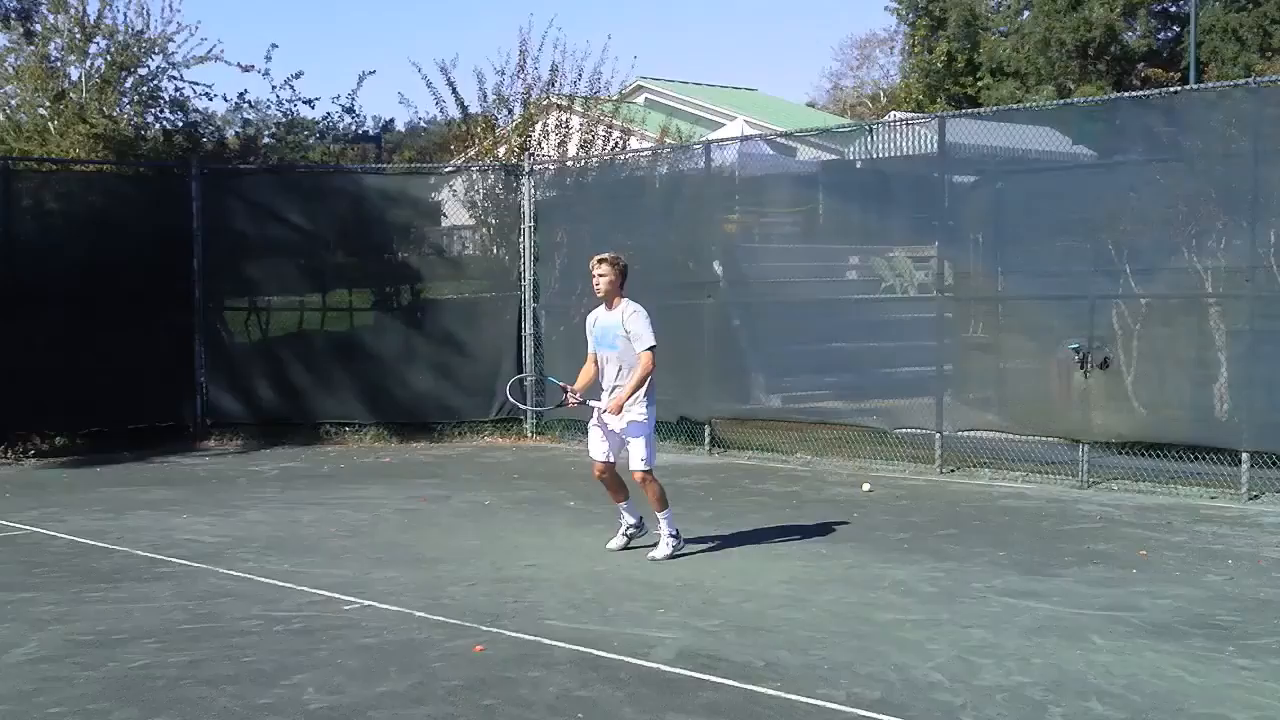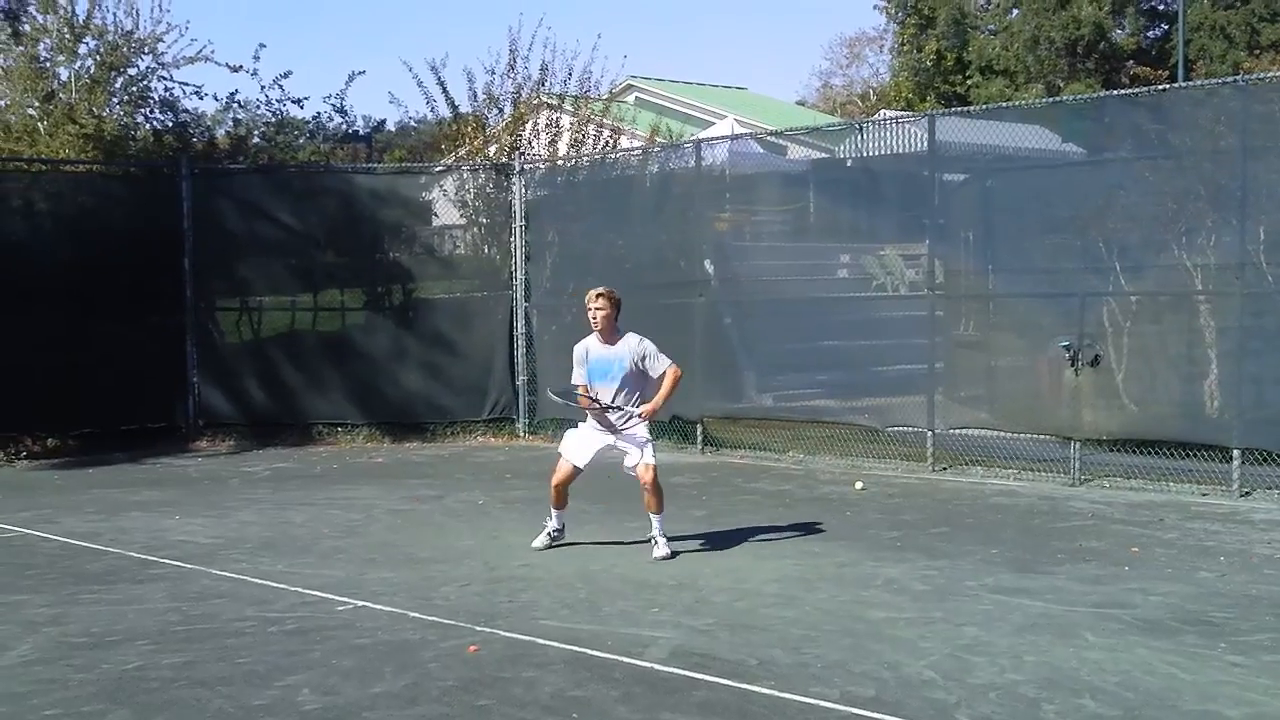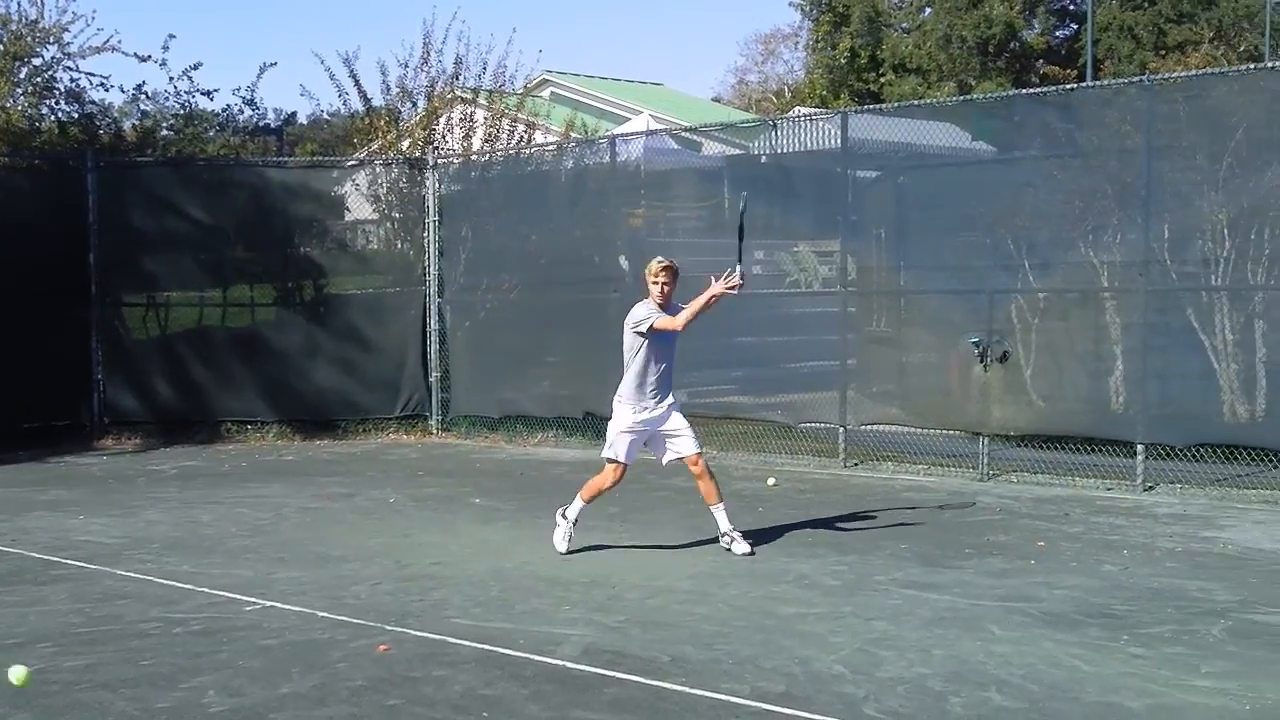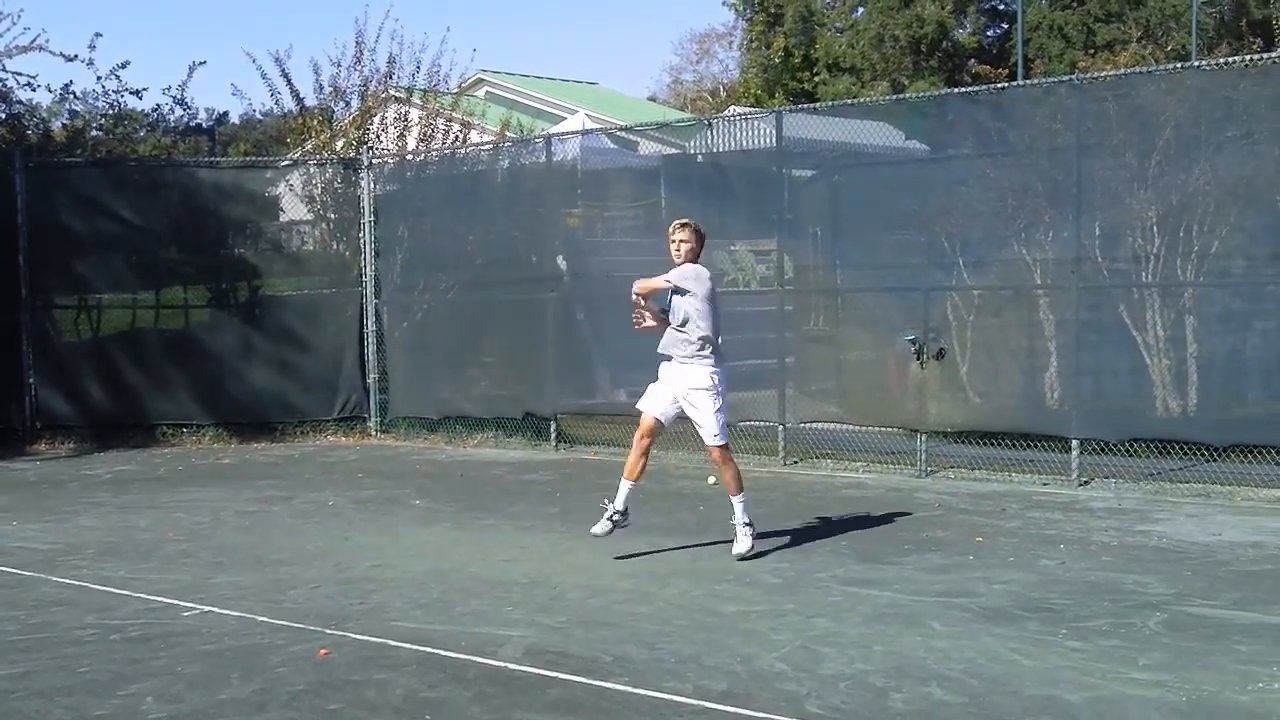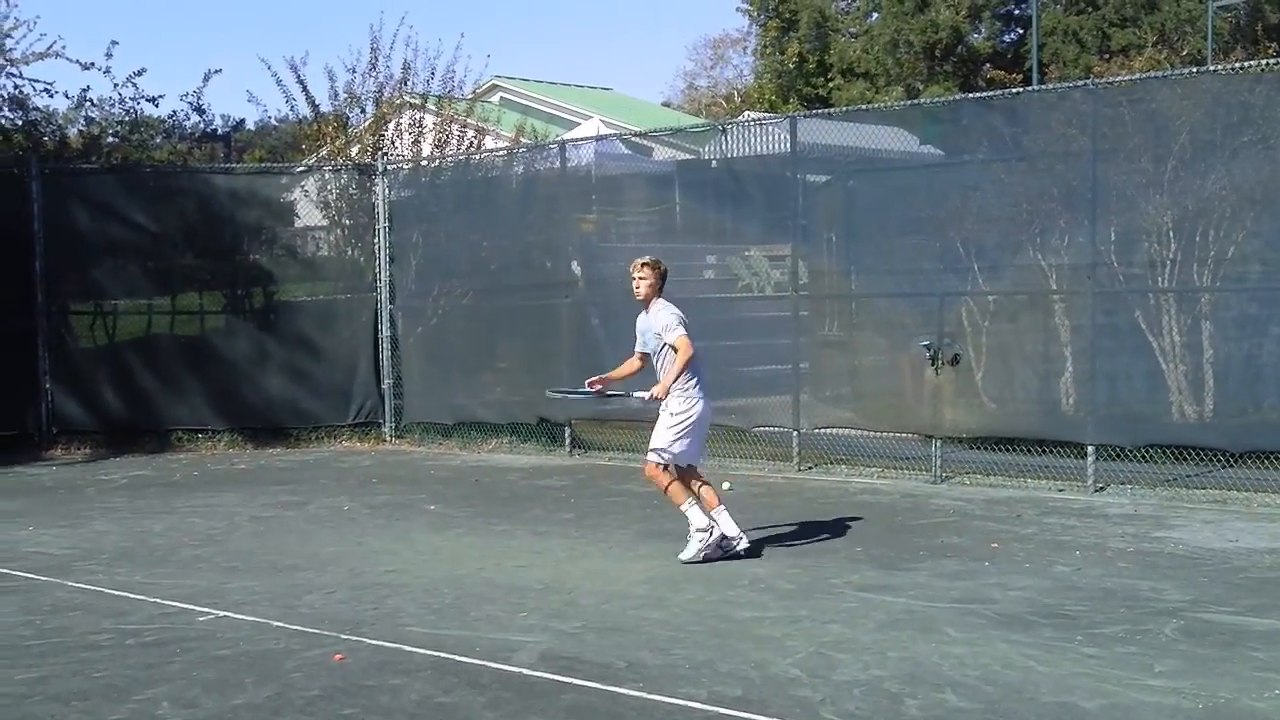
dt=0.7s
person 1, frame 1
left shoulder: (634, 313)
right shoulder: (593, 319)
left elbow: (648, 362)
left wrist: (623, 397)
right wrist: (577, 388)
left hip: (635, 406)
right hip: (608, 406)
left knee: (642, 474)
right knee: (601, 470)
left ankle: (671, 535)
right ankle: (632, 523)
person 1, frame 2
left shoulder: (637, 345)
right shoulder: (581, 349)
left elbow: (674, 372)
right elbow: (582, 393)
left wrist: (656, 404)
right wrist: (592, 407)
left hip: (632, 426)
right hip: (596, 425)
left knee: (648, 477)
right knee: (558, 480)
left ankle: (658, 535)
right ankle: (555, 527)
person 1, frame 3
left shoulder: (671, 310)
right shoulder: (641, 314)
left elbow: (691, 310)
right elbow: (679, 323)
left wrist: (719, 290)
right wrist: (710, 293)
left hip: (665, 409)
right hip: (632, 409)
left knee: (699, 465)
right knee: (612, 476)
left ankle: (725, 530)
right ankle: (567, 517)
person 1, frame 4
left shoulder: (696, 273)
right shoulder: (675, 284)
left elbow: (640, 288)
left wrist: (640, 295)
right wrist: (656, 318)
left hip: (701, 375)
right hip: (671, 371)
left knee: (718, 453)
right knee: (643, 434)
left ankle: (744, 524)
right ankle: (619, 509)
person 1, frame 5
left shoulder: (666, 314)
right shoulder: (643, 319)
left elbow: (687, 350)
right elbow: (637, 361)
left wrist: (666, 384)
right wrist: (606, 379)
left hip: (684, 403)
right hip: (690, 405)
left knee: (655, 467)
right knee: (686, 473)
left ankle: (702, 527)
right ankle: (729, 534)
